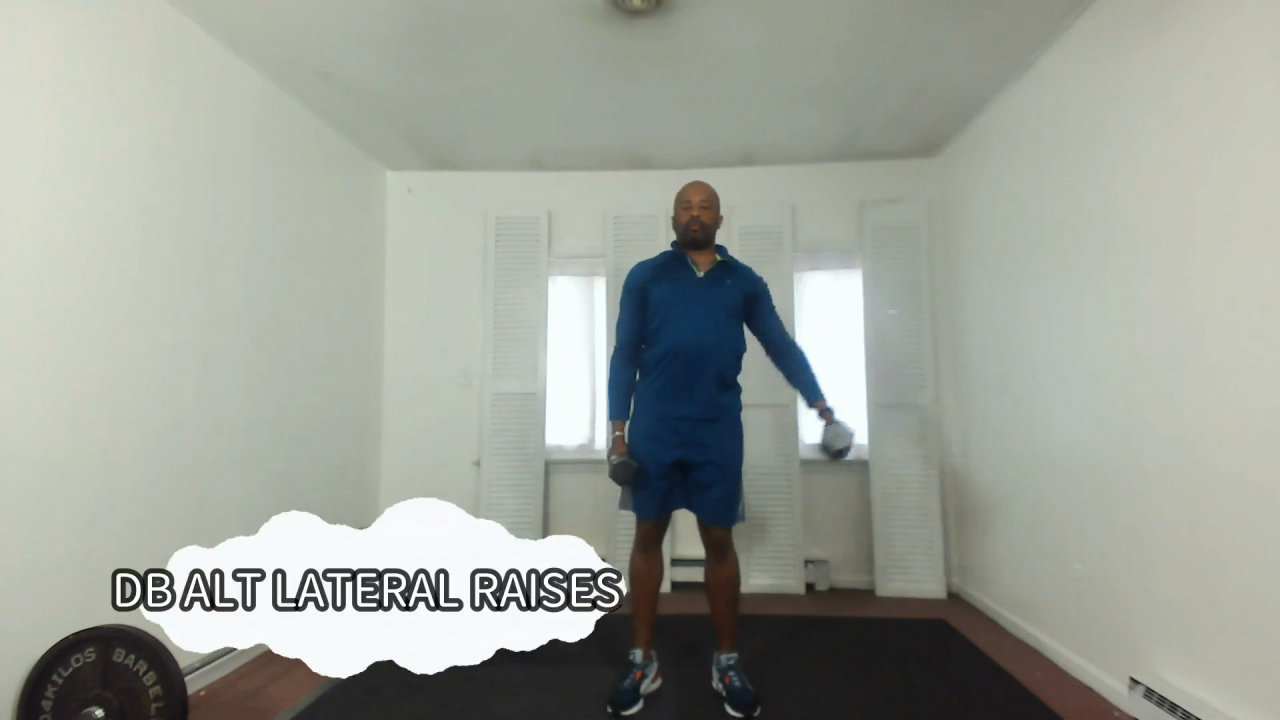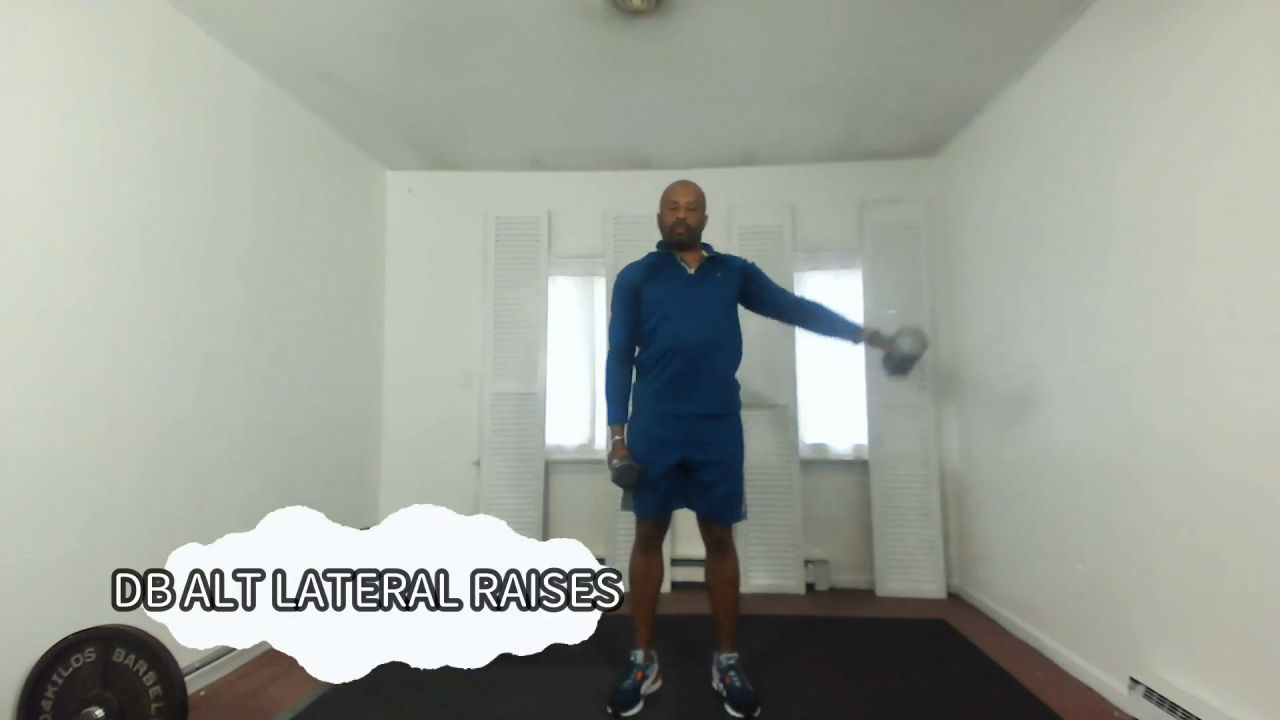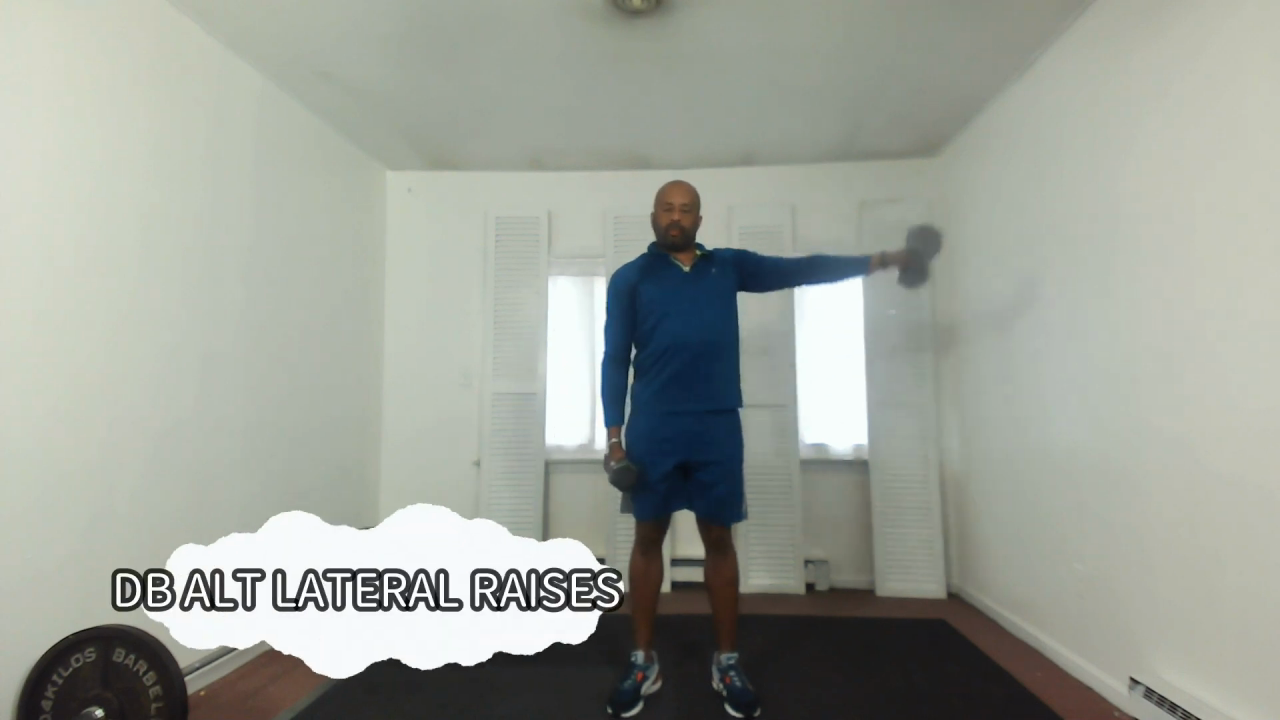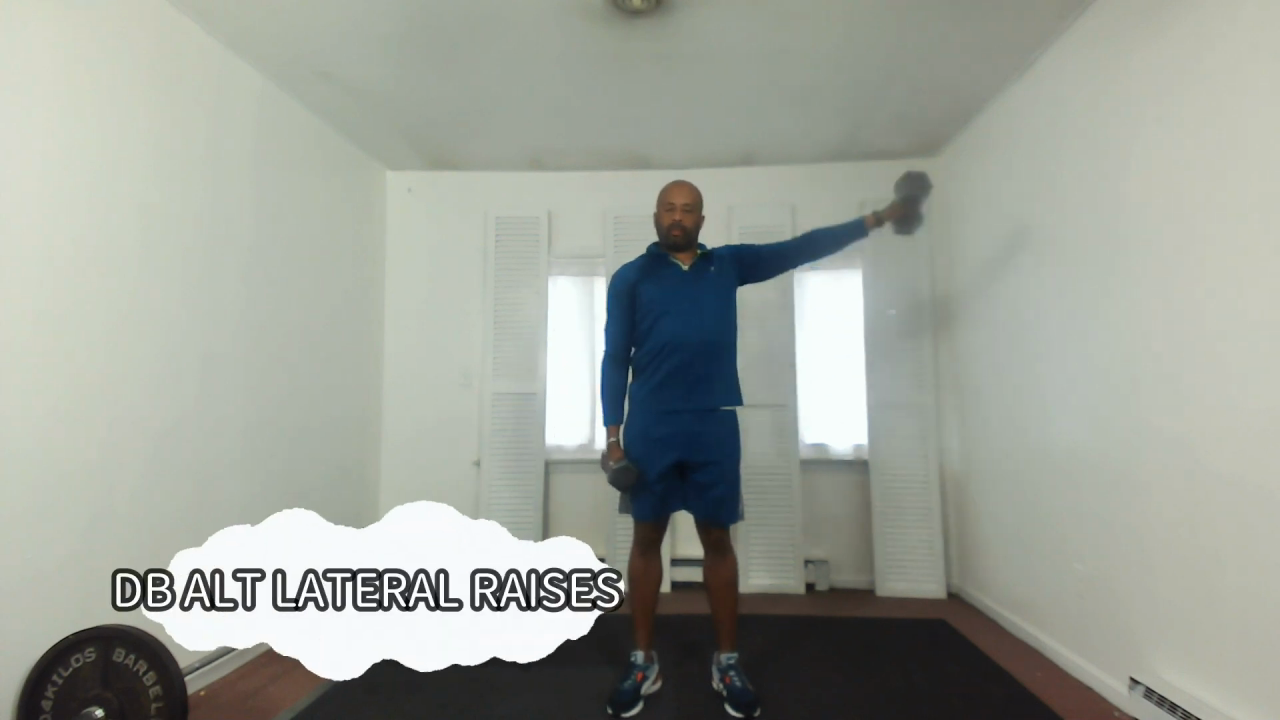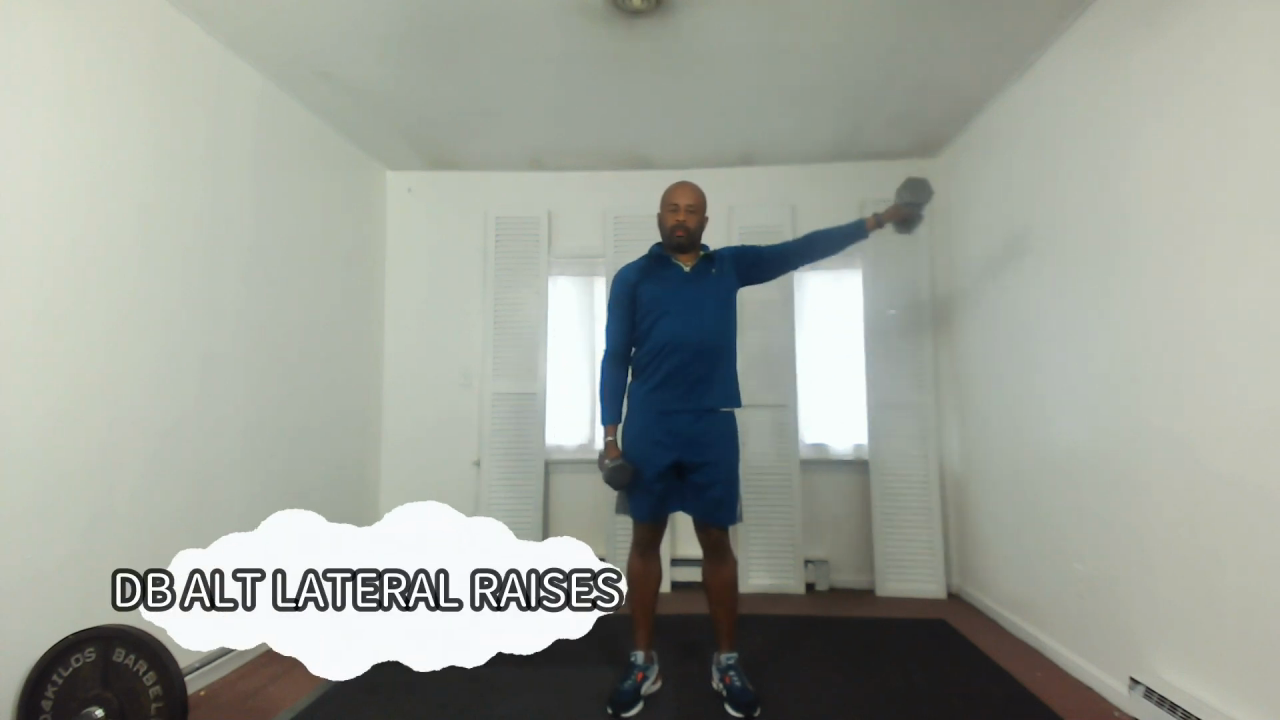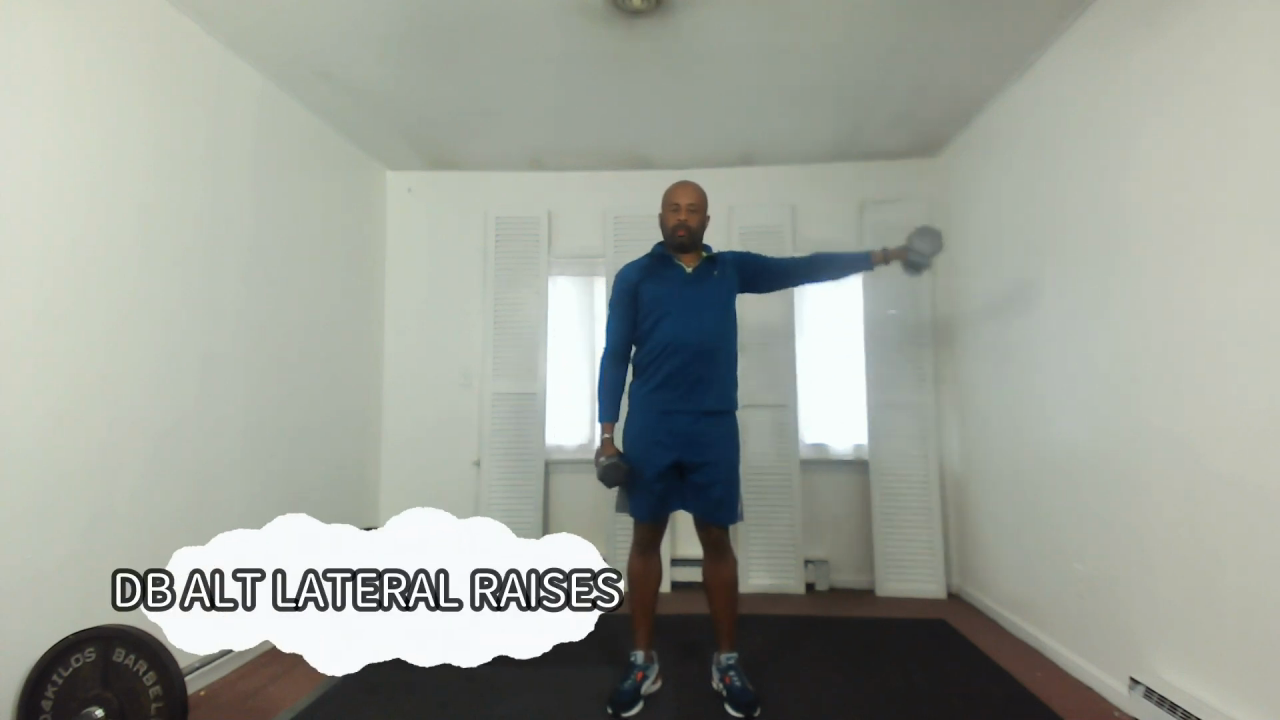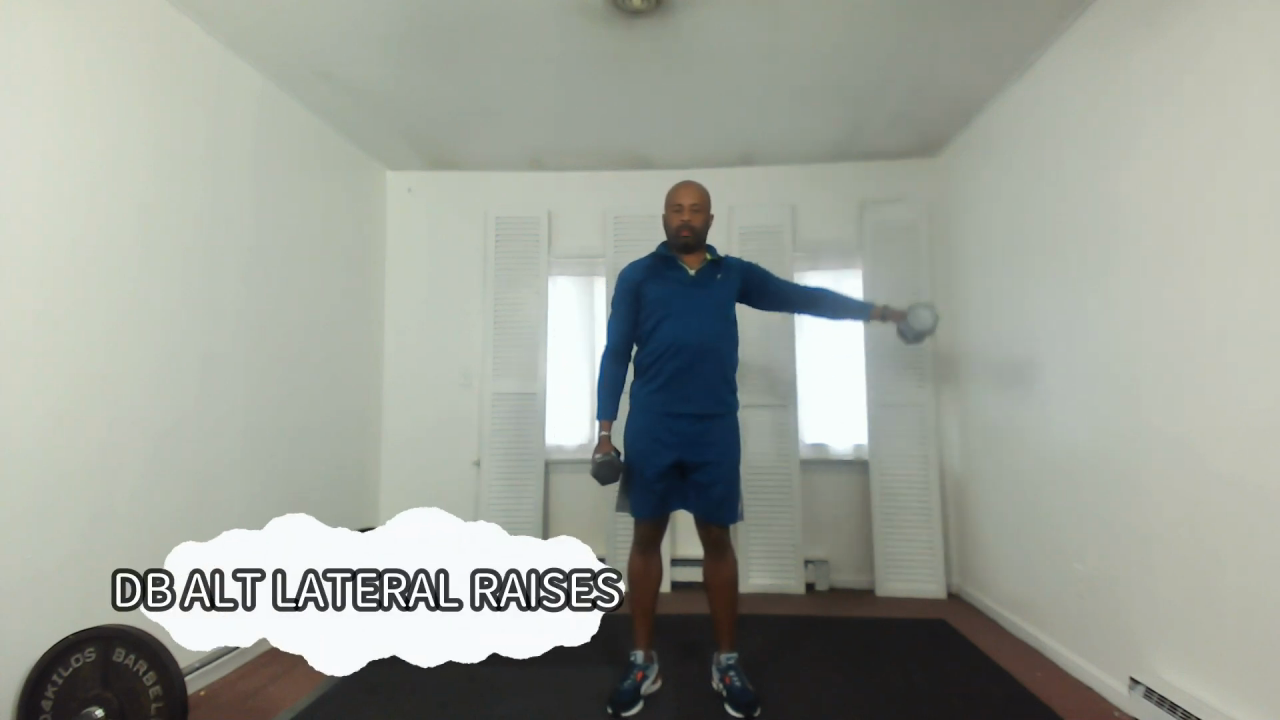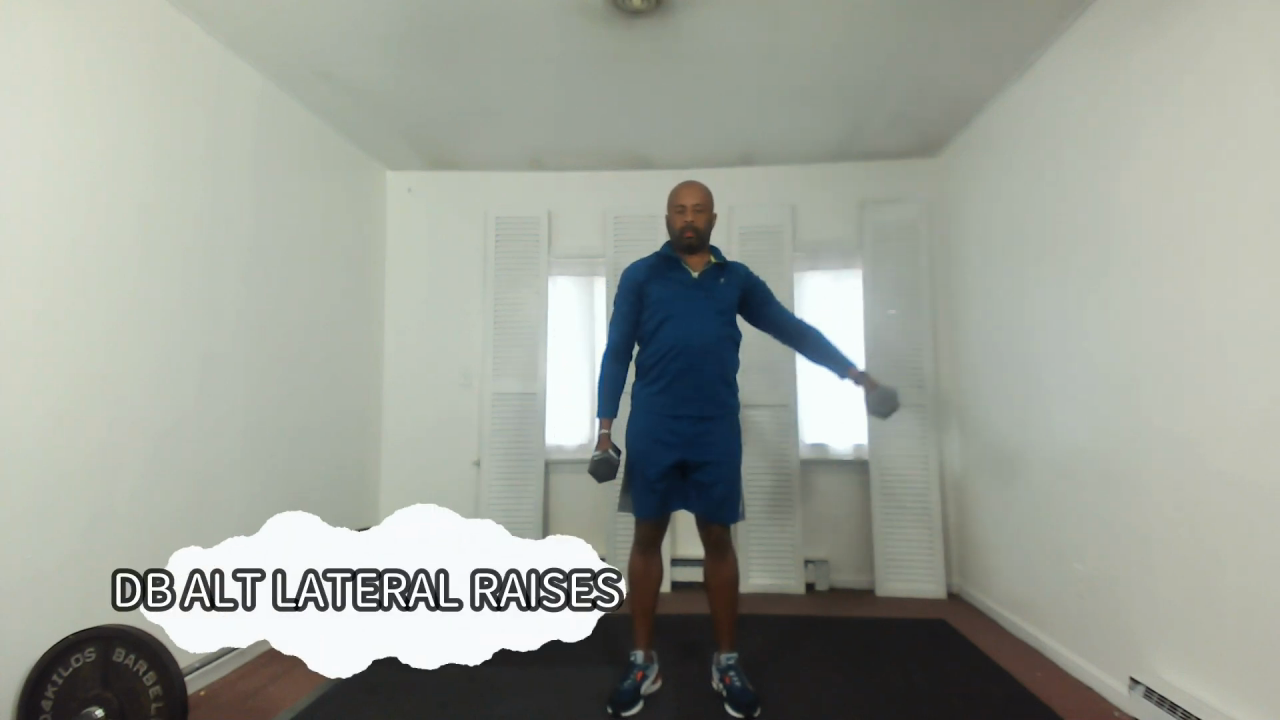
dt=0.2s
person 1, frame 1
left shoulder: (744, 281)
right shoulder: (645, 276)
left elbow: (781, 345)
right elbow: (624, 354)
left wrist: (818, 404)
right wrist: (618, 427)
left hip: (718, 430)
right hip: (654, 429)
left knee: (719, 541)
right knee: (648, 536)
left ankle: (727, 663)
right ankle: (642, 661)
person 1, frame 2
left shoulder: (735, 272)
right shoulder: (636, 277)
left elbow: (793, 307)
right elbow: (619, 357)
left wrist: (860, 334)
right wrist: (618, 432)
left hip: (718, 427)
right hip: (653, 428)
left knee: (719, 540)
right knee: (648, 536)
left ankle: (727, 663)
right ankle: (642, 661)
person 1, frame 3
left shoulder: (729, 266)
right shoulder: (629, 278)
left elbow: (798, 270)
right elbow: (615, 360)
left wrist: (876, 262)
right wrist: (614, 435)
left hip: (717, 426)
right hip: (652, 428)
left knee: (719, 540)
right knee: (648, 538)
left ankle: (727, 662)
right ankle: (642, 662)
person 1, frame 4
left shoulder: (729, 264)
right shoulder: (629, 278)
left elbow: (798, 249)
right elbow: (615, 359)
left wrist: (874, 220)
right wrist: (612, 435)
left hip: (714, 426)
right hip: (649, 428)
left knee: (717, 540)
right knee: (646, 539)
left ankle: (727, 662)
right ankle: (643, 663)
person 1, frame 5
left shoulder: (730, 265)
right shoulder: (632, 278)
left elbow: (802, 249)
right elbow: (616, 358)
left wrist: (875, 221)
right wrist: (610, 434)
left hip: (713, 427)
right hip: (649, 428)
left knee: (716, 542)
right knee: (646, 539)
left ankle: (727, 663)
right ankle: (642, 662)
person 1, frame 6
left shoulder: (732, 269)
right shoulder: (634, 276)
left elbow: (804, 267)
right elbow: (615, 355)
left wrist: (879, 255)
right wrist: (607, 432)
left hip: (714, 427)
right hip: (649, 428)
left knee: (717, 541)
right knee: (646, 539)
left ankle: (727, 662)
right ankle: (643, 662)
person 1, frame 7
left shoulder: (734, 274)
right shoulder: (637, 276)
left elbow: (801, 296)
right elbow: (616, 353)
left wrist: (872, 310)
right wrist: (605, 427)
left hip: (715, 428)
right hip: (651, 428)
left knee: (718, 541)
right knee: (647, 538)
left ankle: (727, 663)
right ankle: (642, 662)
person 1, frame 8
left shoulder: (735, 278)
right shoulder: (640, 276)
left elbow: (790, 328)
right elbow: (617, 352)
left wrist: (850, 370)
right wrist: (604, 425)
left hip: (717, 430)
right hip: (652, 428)
left knee: (718, 540)
right knee: (647, 537)
left ankle: (727, 663)
right ankle: (642, 662)
